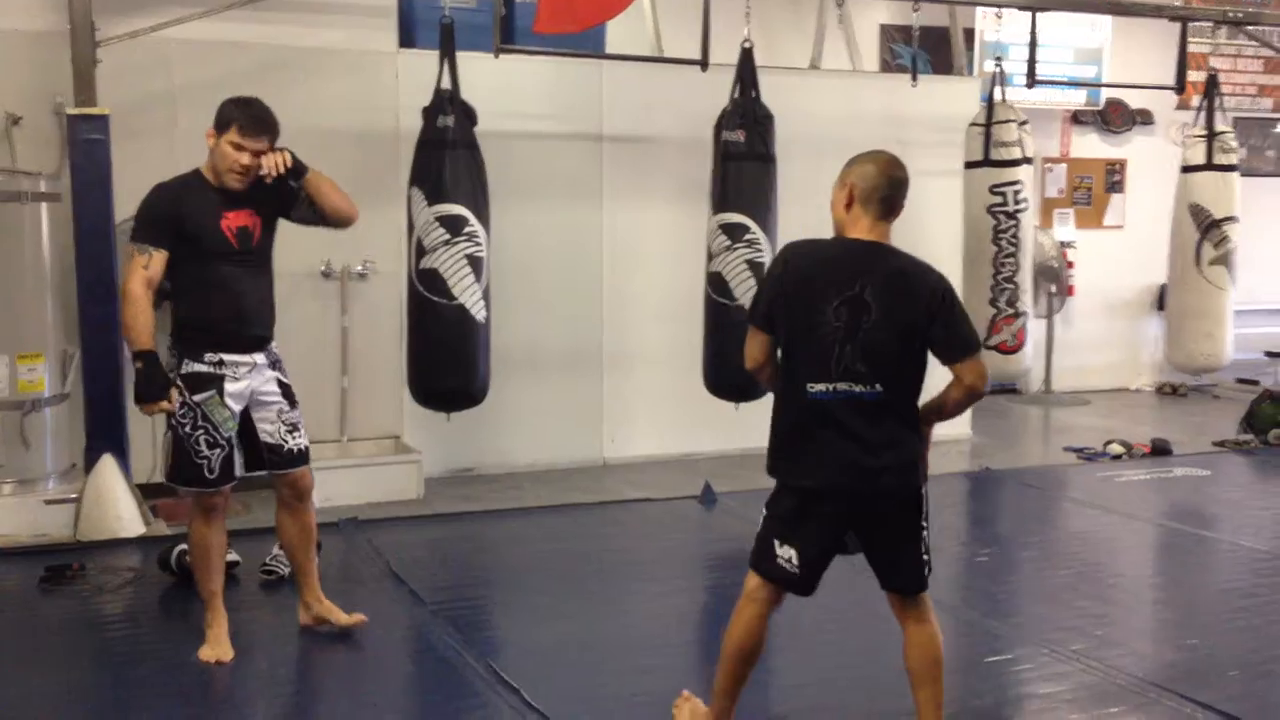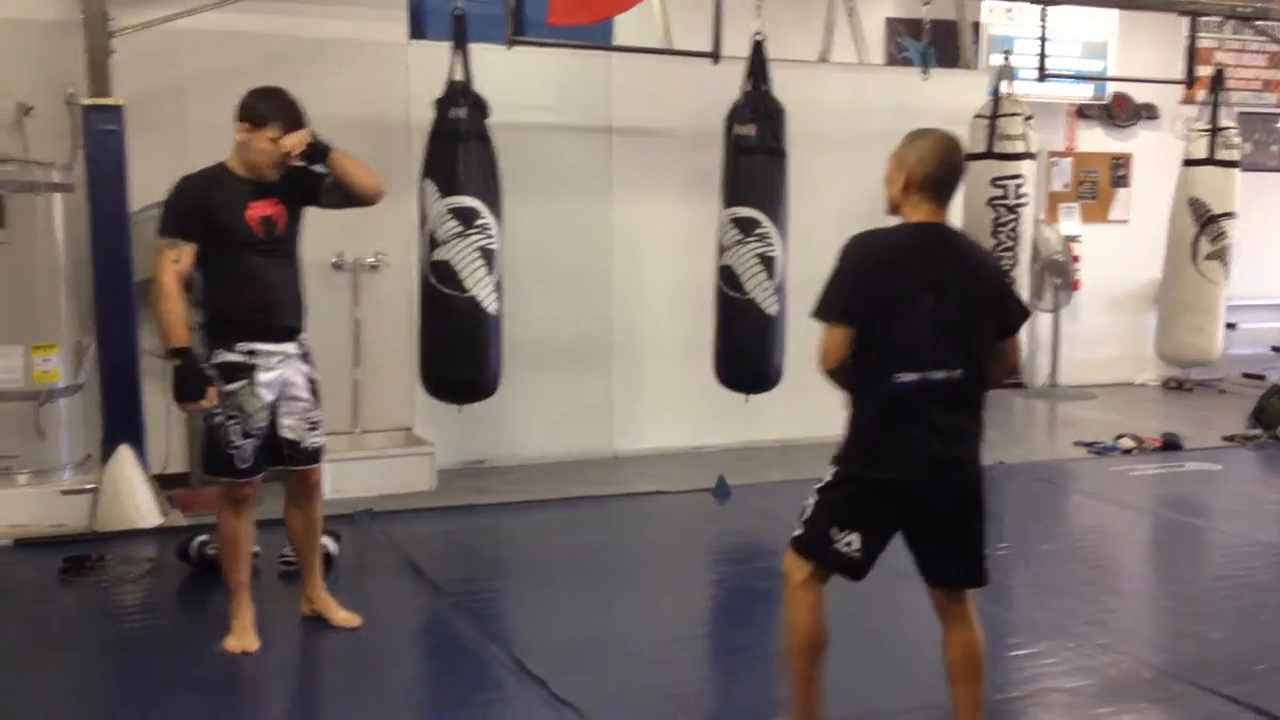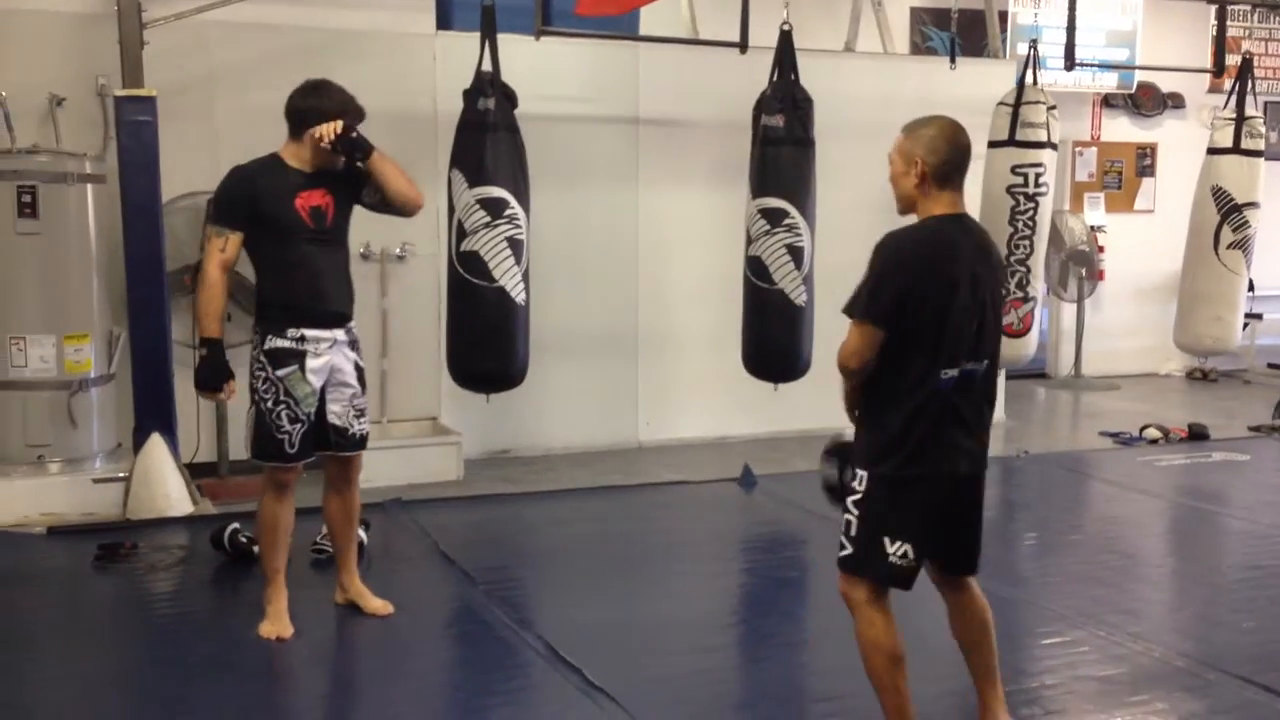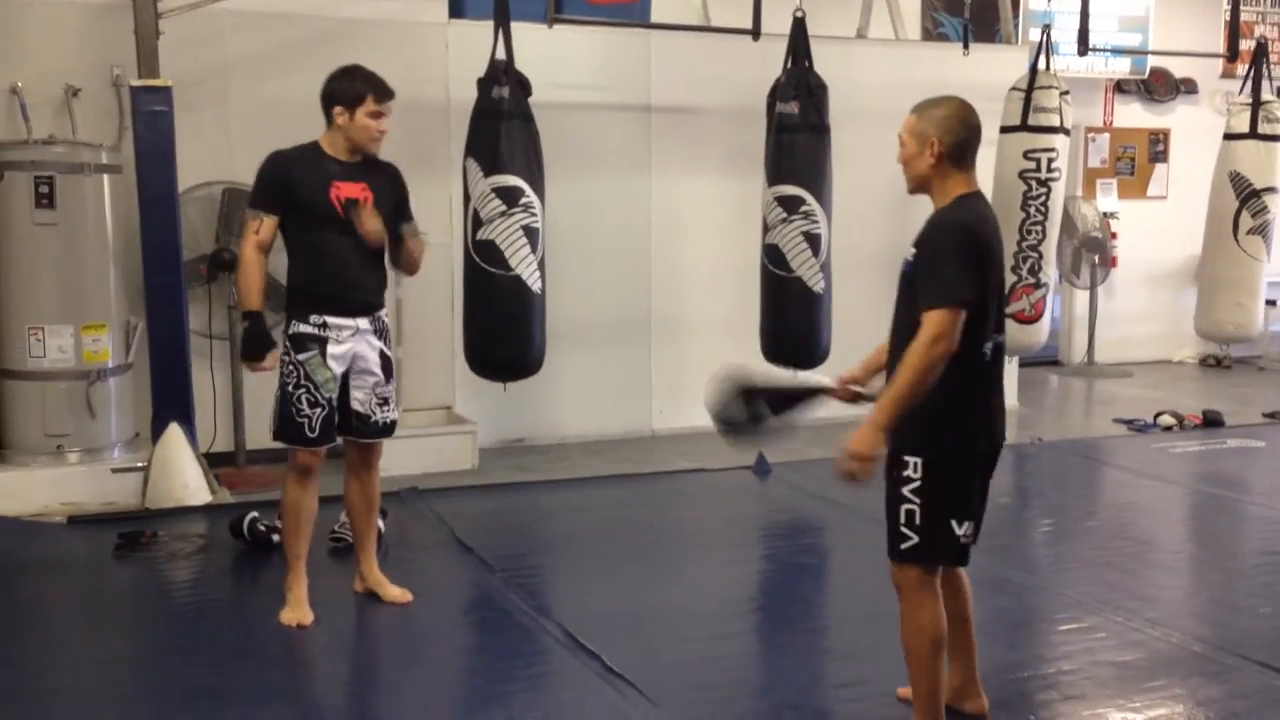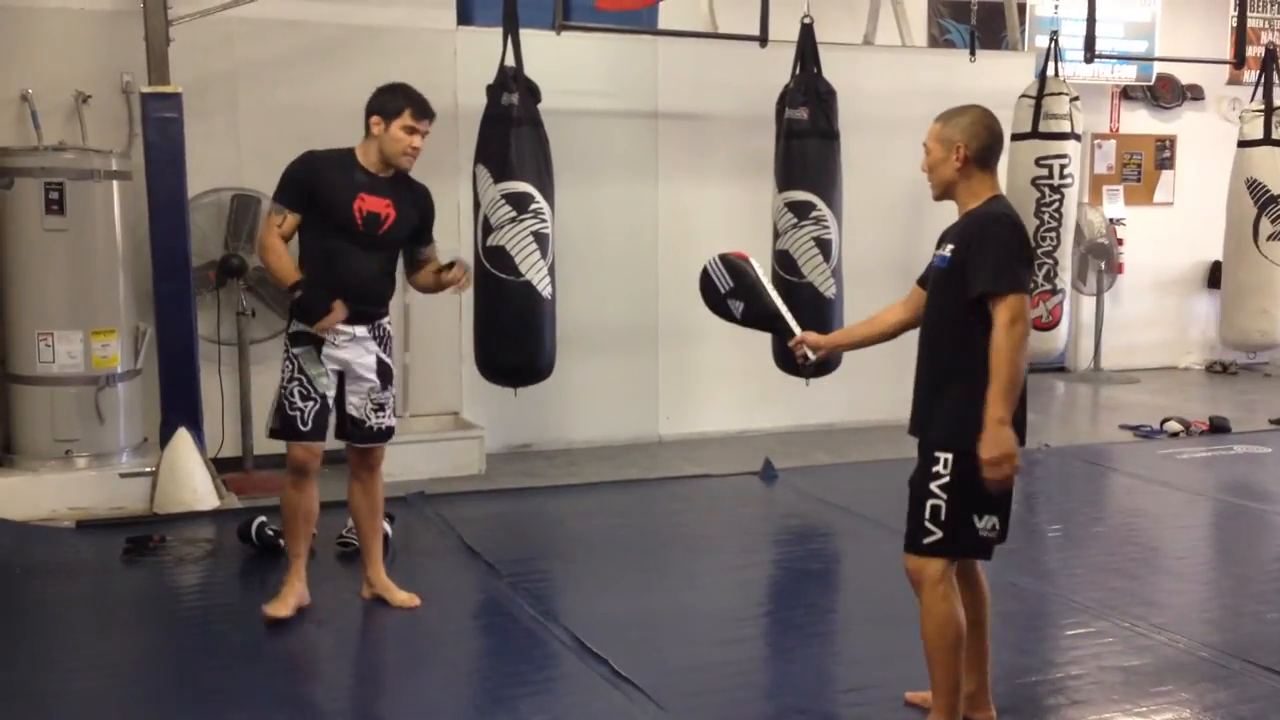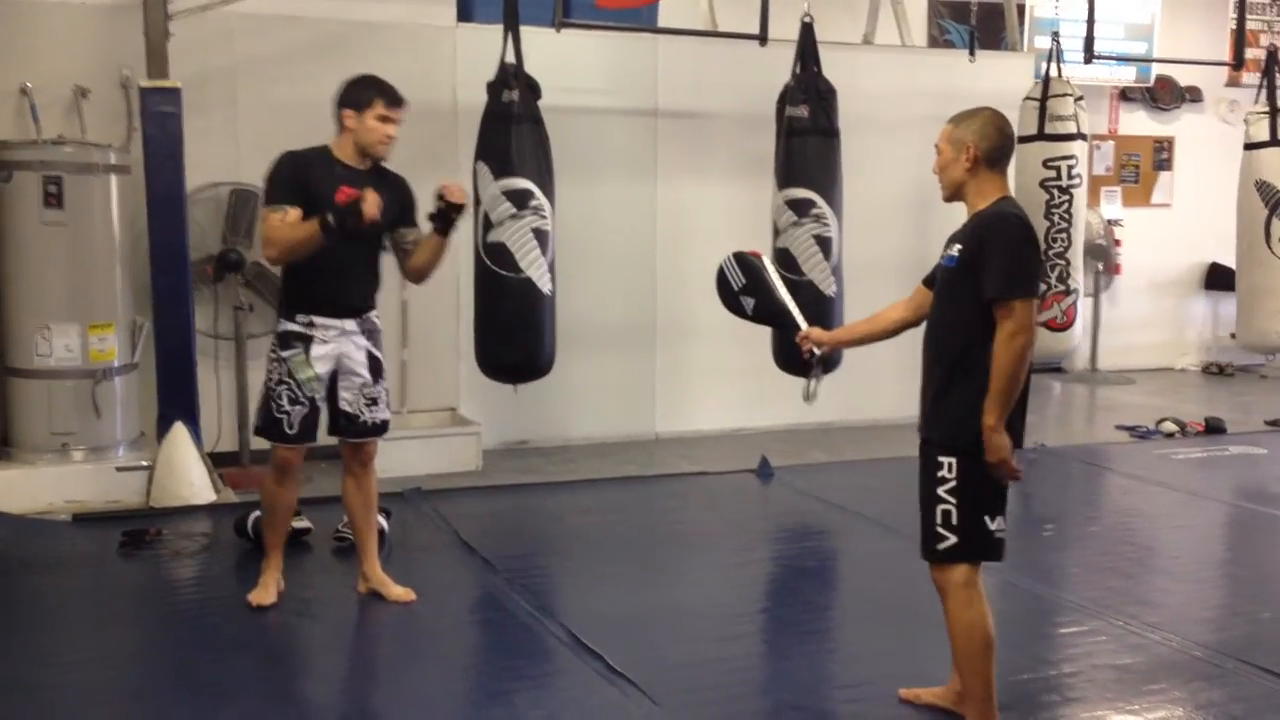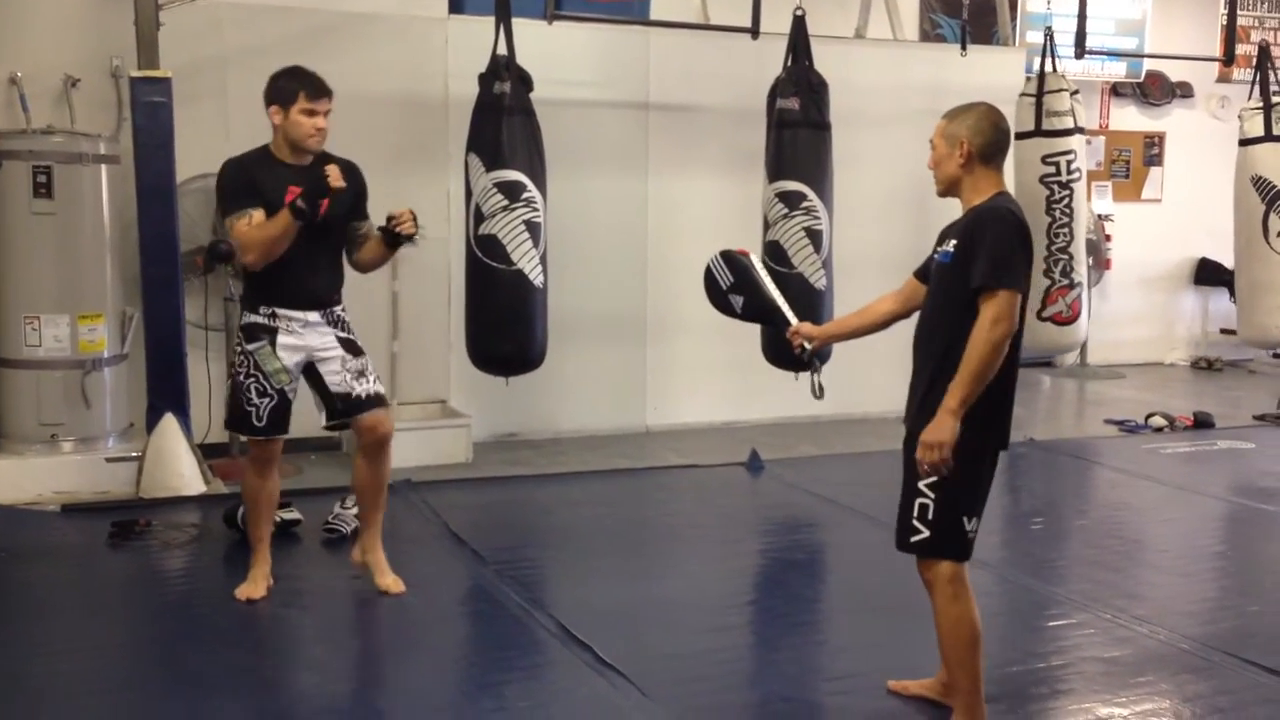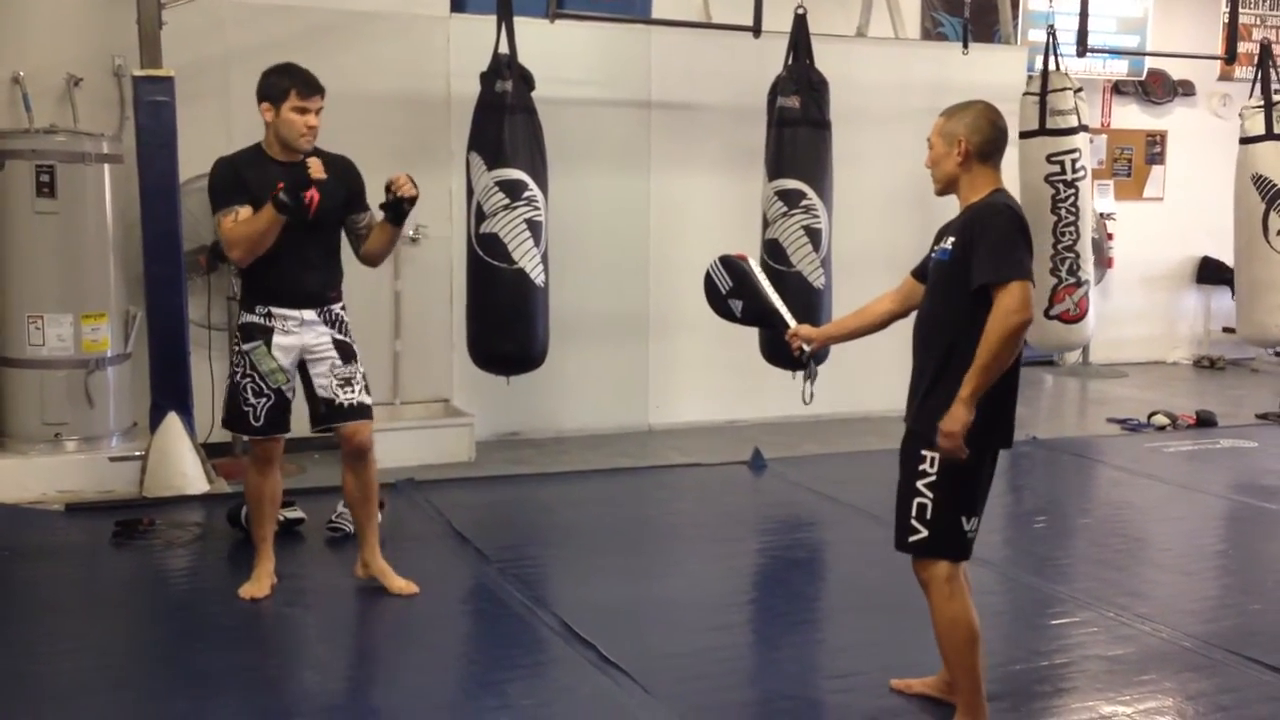
dt=0.3s
person 1, frame 1
left shoulder: (798, 263)
right shoulder: (926, 283)
left elbow: (757, 360)
right elbow: (972, 382)
left hip: (811, 467)
right hip: (893, 471)
left knee: (761, 592)
right knee: (912, 606)
person 1, frame 2
left shoulder: (871, 252)
right shoulder: (984, 267)
left elbow: (833, 358)
right elbow: (1006, 362)
left hip: (879, 457)
right hip: (956, 463)
left knee: (801, 573)
right knee: (953, 601)
person 1, frame 3
left shoulder: (903, 250)
right shoulder: (982, 248)
left elbow: (857, 355)
left wrist: (854, 393)
left hip: (900, 455)
right hip: (960, 448)
left knee: (863, 588)
right knee: (954, 576)
person 1, frame 4
left shoulder: (951, 229)
right shoulder: (971, 218)
left elbow: (938, 338)
left wrist: (876, 422)
right wrist: (868, 368)
left hip: (941, 434)
right hip: (963, 427)
left knee: (914, 574)
right knee: (940, 560)
person 1, frame 5
left shoulder: (994, 226)
right shoulder: (964, 230)
left elbow: (1012, 321)
right elbow: (910, 310)
left wrist: (997, 423)
right wrist: (830, 342)
left hip: (968, 432)
right hip: (950, 426)
left knee: (928, 565)
right knee: (958, 560)
person 1, frame 6
left shoulder: (1004, 227)
right shoulder: (972, 231)
left elbow: (1017, 330)
right elbow: (912, 309)
left wrist: (995, 425)
right wrist: (832, 338)
left hip: (970, 433)
right hip: (950, 427)
left knee: (954, 571)
right knee: (958, 562)
person 1, frame 7
left shoulder: (997, 222)
right shoulder: (963, 228)
left elbow: (999, 323)
right elbow: (901, 301)
left wrist: (950, 415)
right wrist: (822, 332)
left hip: (955, 428)
right hip: (936, 421)
left knee: (941, 564)
right knee: (939, 558)
person 1, frame 8
left shoulder: (996, 218)
right shoulder: (960, 226)
left elbow: (1015, 312)
right elbow: (899, 301)
left wrist: (965, 401)
right wrist: (821, 334)
left hip: (958, 424)
right hip: (935, 419)
left knee: (936, 563)
right knee: (940, 557)
person 2, frame 1
left shoulder: (267, 193)
right shoulder: (171, 199)
left elbow: (345, 215)
right elbow: (139, 285)
left wrist: (299, 170)
right wrist: (146, 363)
left hip: (263, 363)
right hip: (203, 368)
left knee: (297, 482)
right knee: (210, 499)
left ankle: (313, 600)
right ankle: (216, 622)
person 2, frame 2
left shoulder: (292, 183)
right shoulder: (198, 192)
left elbow: (371, 191)
right elbow: (170, 281)
left wrist: (321, 150)
right wrist: (184, 361)
left hip: (292, 352)
right hip: (235, 358)
left knee: (307, 480)
right knee: (239, 489)
left ankle: (315, 593)
right ankle: (241, 612)
person 2, frame 3
left shoulder: (343, 176)
right shoulder: (249, 182)
left elbow: (411, 203)
right elbow: (215, 268)
left wrist: (362, 149)
right wrist: (211, 350)
left hip: (342, 341)
right hip: (285, 346)
left knee: (346, 466)
right knee: (282, 474)
left ankle: (349, 581)
right ankle: (276, 599)
person 2, frame 4
left shoulder: (385, 176)
right shoulder: (287, 168)
left elbow: (411, 262)
right elbow: (253, 248)
left wrist: (392, 236)
right wrist: (253, 322)
left hip: (371, 329)
right hip: (313, 330)
left knee: (366, 453)
right knee: (306, 459)
left ankle: (368, 570)
right ankle: (296, 586)
person 2, frame 5
left shoulder: (415, 198)
right shoulder: (315, 169)
left elbow: (419, 274)
right elbow: (270, 242)
left wrist: (446, 274)
right wrist: (305, 296)
left hip: (371, 336)
right hip: (314, 334)
left knee: (367, 457)
right knee: (302, 458)
left ankle: (375, 575)
right ankle: (296, 579)
person 2, frame 6
left shoulder: (394, 188)
right shoulder: (297, 168)
left elbow: (415, 268)
right elbow: (273, 245)
left wrist: (443, 224)
right wrist: (337, 221)
left hip: (360, 330)
right hip: (302, 330)
left knee: (361, 453)
right knee: (286, 456)
left ankle: (370, 569)
right ankle: (271, 569)
person 2, frame 7
left shoulder: (345, 175)
right shoulder: (242, 173)
left elbow: (361, 259)
right elbow: (252, 254)
left wrist: (392, 238)
right wrist: (305, 202)
left hip: (329, 321)
right hip: (268, 325)
left knee: (376, 426)
right knee: (264, 449)
left ankle: (370, 546)
right ankle: (260, 564)
person 2, frame 8
left shoulder: (341, 171)
right shoulder: (234, 171)
left elbow: (369, 252)
right elbow: (239, 251)
left wrist: (396, 215)
right wrist: (287, 194)
left hip: (326, 319)
right hip: (266, 324)
left knee: (358, 439)
right knee: (264, 449)
left ankle: (371, 556)
right ankle: (264, 563)
